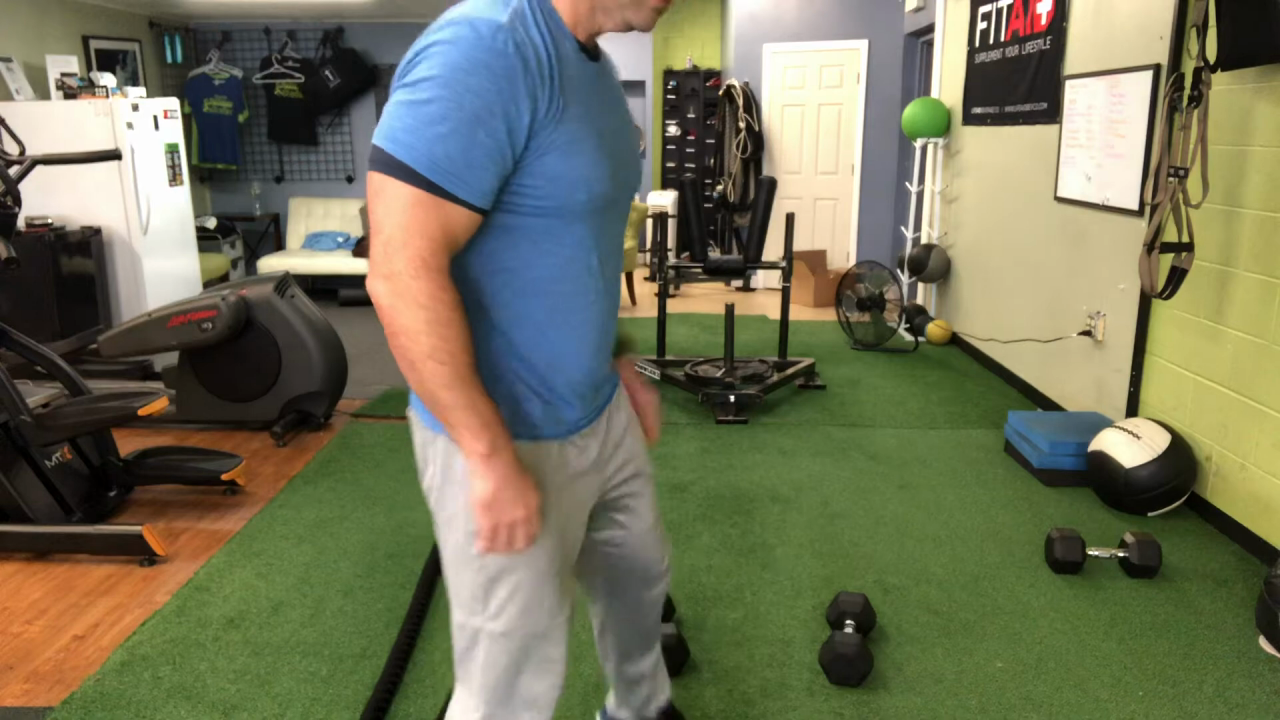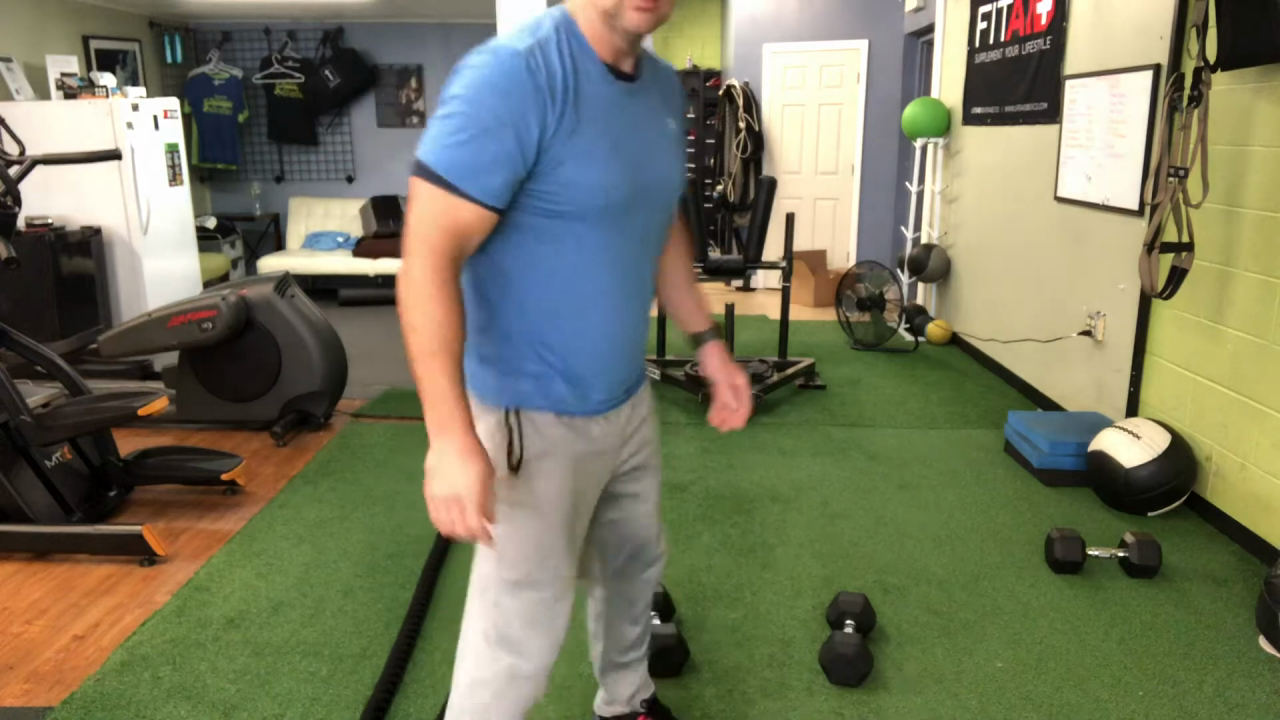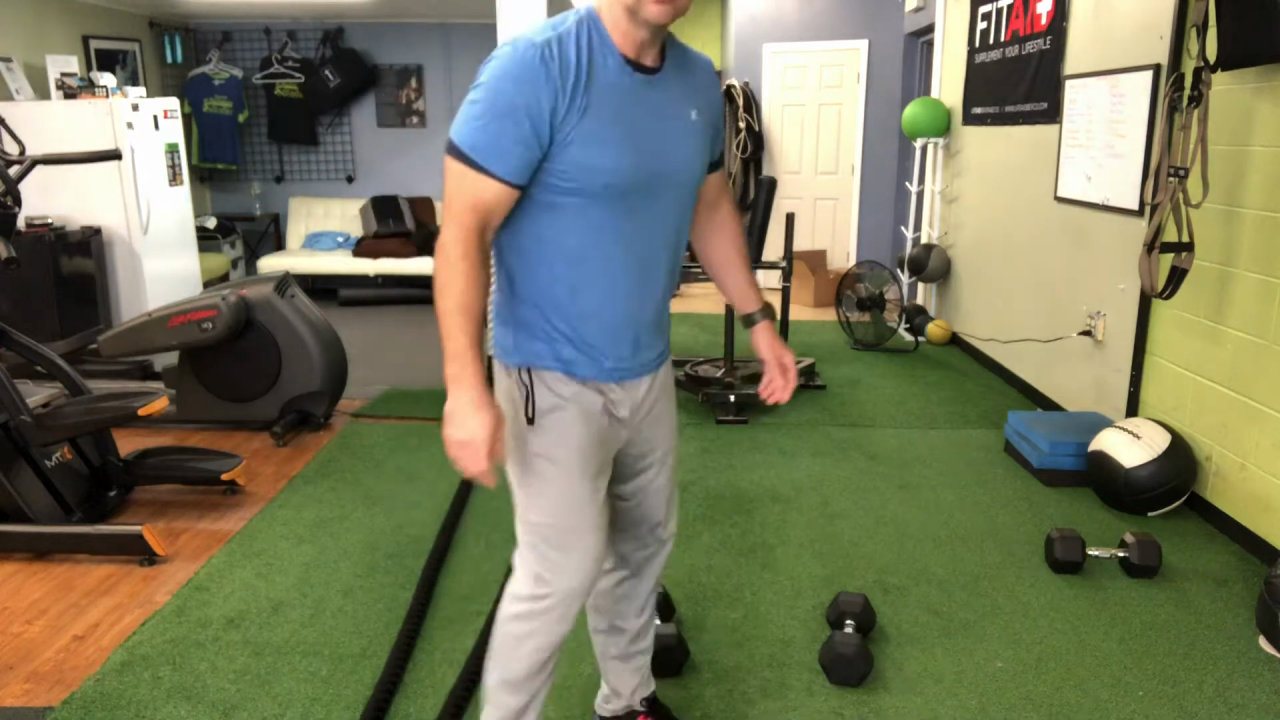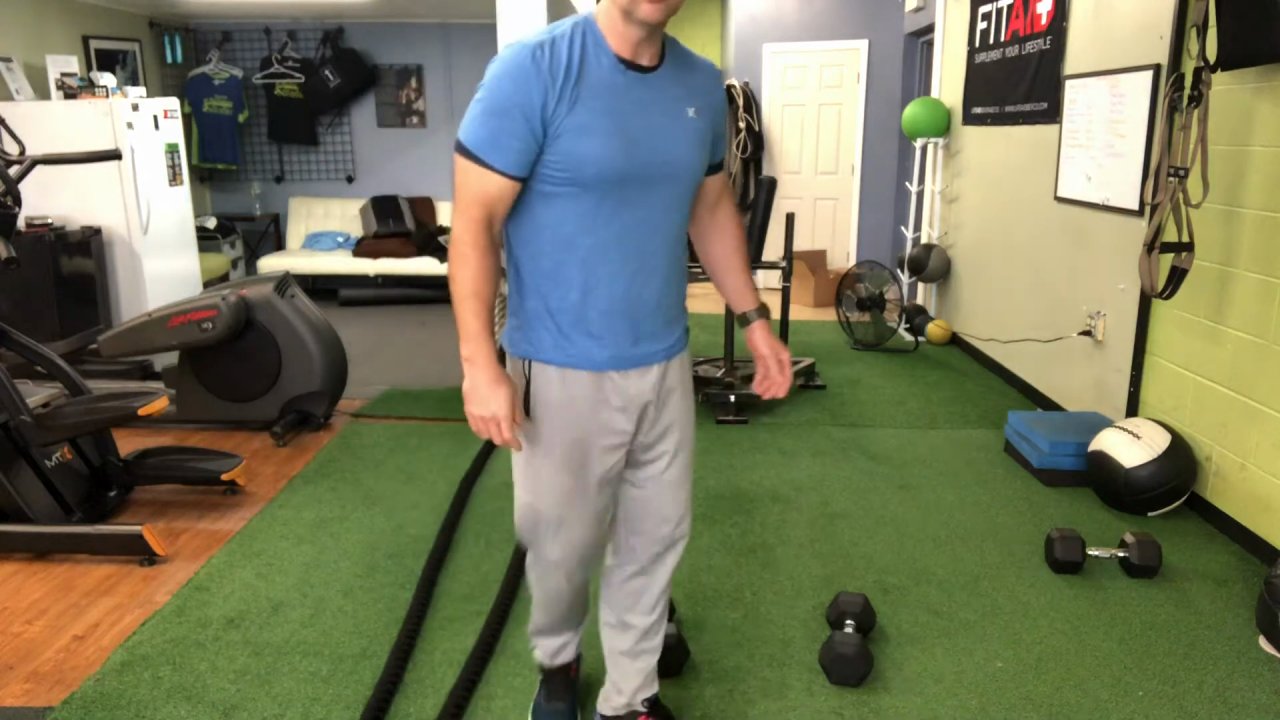
dt=0.2s
person 1, frame 1
left shoulder: (592, 64)
right elbow: (402, 273)
left wrist: (615, 357)
right wrist: (491, 453)
left hip: (598, 411)
right hip: (500, 434)
left knee: (640, 574)
person 1, frame 2
left shoulder: (663, 87)
right shoulder: (511, 78)
right elbow: (428, 261)
left wrist: (710, 343)
right wrist: (451, 439)
left hip: (625, 401)
right hip: (533, 417)
left knee: (634, 563)
right knee: (519, 633)
person 1, frame 3
left shoulder: (699, 82)
right shoulder: (535, 68)
left elbow: (711, 209)
right elbow: (463, 229)
left wrist: (758, 320)
right wrist: (466, 388)
left hip: (648, 373)
right hip: (553, 378)
left knee: (643, 545)
right knee: (560, 571)
person 1, frame 4
left shoulder: (701, 84)
right shoulder: (533, 70)
right elbow: (474, 221)
left wrist: (753, 319)
right wrist: (481, 364)
left hip: (664, 364)
right hip: (561, 372)
left knee: (657, 540)
right knee: (565, 546)
right ankle: (557, 660)
